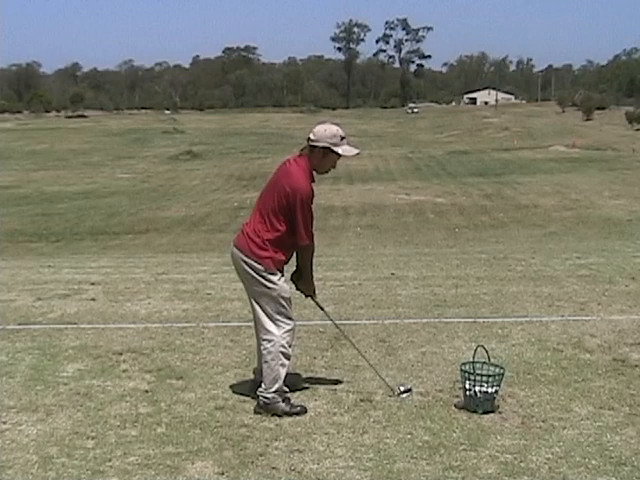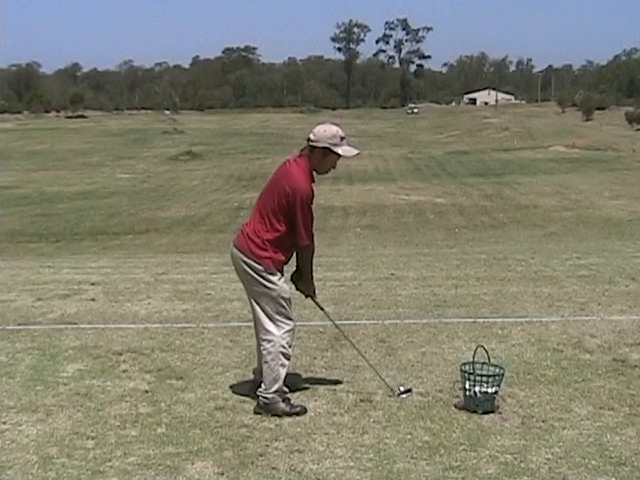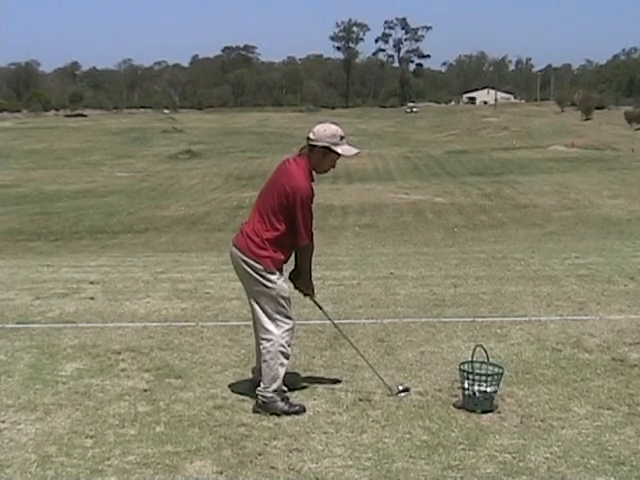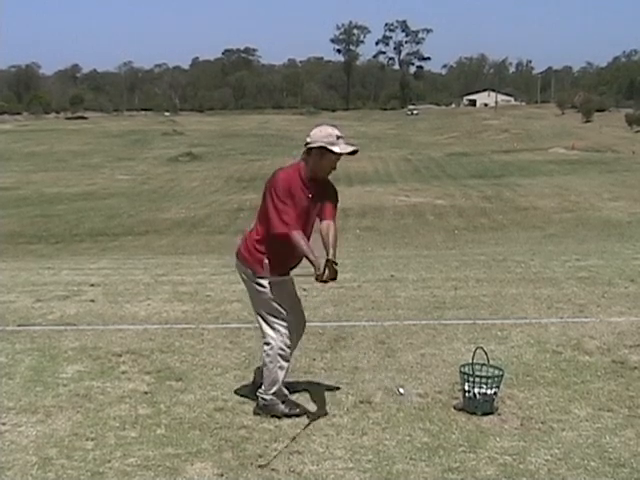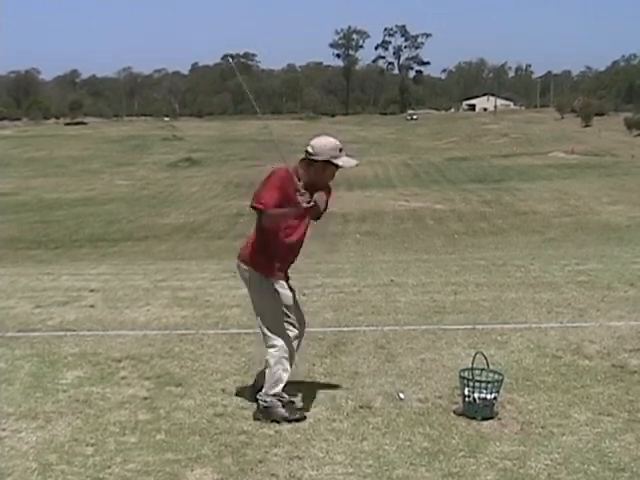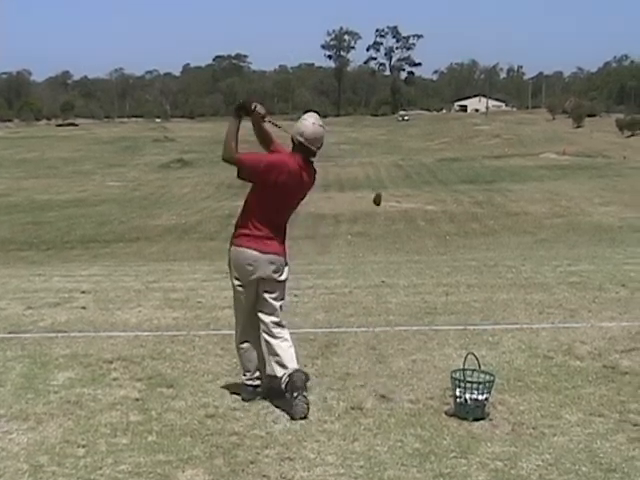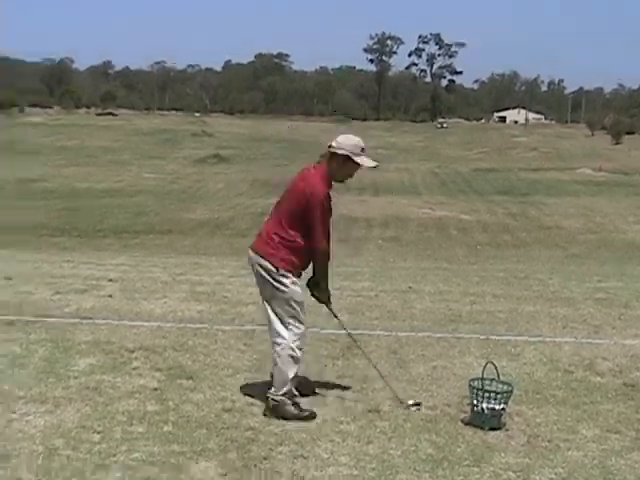
dt=0.7s
person 1, frame 1
left shoulder: (293, 165)
right shoulder: (301, 186)
right elbow: (304, 240)
left wrist: (300, 271)
right wrist: (306, 278)
left hip: (246, 248)
right hip: (261, 260)
left knee: (269, 323)
right knee: (280, 328)
left ankle: (265, 378)
right ankle: (270, 397)
person 1, frame 2
left shoulder: (293, 165)
right shoulder: (301, 186)
right elbow: (305, 240)
left wrist: (300, 272)
right wrist: (306, 278)
left hip: (246, 248)
right hip: (261, 260)
left knee: (269, 324)
right knee: (280, 328)
left ankle: (265, 378)
right ankle: (270, 397)
person 1, frame 3
left shoulder: (292, 165)
right shoulder: (301, 185)
right elbow: (304, 239)
left wrist: (298, 270)
right wrist: (305, 277)
left hip: (245, 248)
right hip: (260, 259)
left knee: (267, 322)
right knee: (279, 327)
left ankle: (264, 377)
right ankle: (269, 396)
person 1, frame 4
left shoulder: (327, 190)
right shoulder: (282, 179)
left elbow: (327, 222)
right elbow: (286, 230)
left wrist: (331, 259)
right wrist: (315, 263)
left hip: (280, 267)
right hip: (259, 263)
left knee: (295, 325)
right knee: (281, 330)
left ankle: (265, 378)
right ankle: (269, 398)
person 1, frame 5
left shoulder: (320, 189)
right shoulder: (279, 178)
left elbow: (319, 205)
right elbow: (264, 218)
left wrist: (312, 205)
right wrist: (295, 210)
left hip: (274, 268)
right hip: (261, 268)
left knee: (294, 327)
right knee: (284, 332)
left ankle: (265, 383)
right ankle: (270, 402)
person 1, frame 6
left shoulder: (280, 165)
right shoulder: (308, 174)
left elbow: (229, 155)
right elbow: (269, 144)
left wrist: (237, 118)
right wrist: (256, 120)
left hip: (244, 251)
right hip: (274, 255)
left knee: (246, 323)
right knee: (273, 323)
left ankle: (252, 381)
right ankle: (290, 377)
person 1, frame 7
left shoulder: (312, 175)
right shoulder: (318, 190)
right elbow: (320, 245)
right wrist: (322, 285)
left hip: (265, 254)
right hip: (277, 263)
left knee: (288, 327)
right knee: (291, 330)
left ankle: (284, 384)
right ankle: (281, 399)
